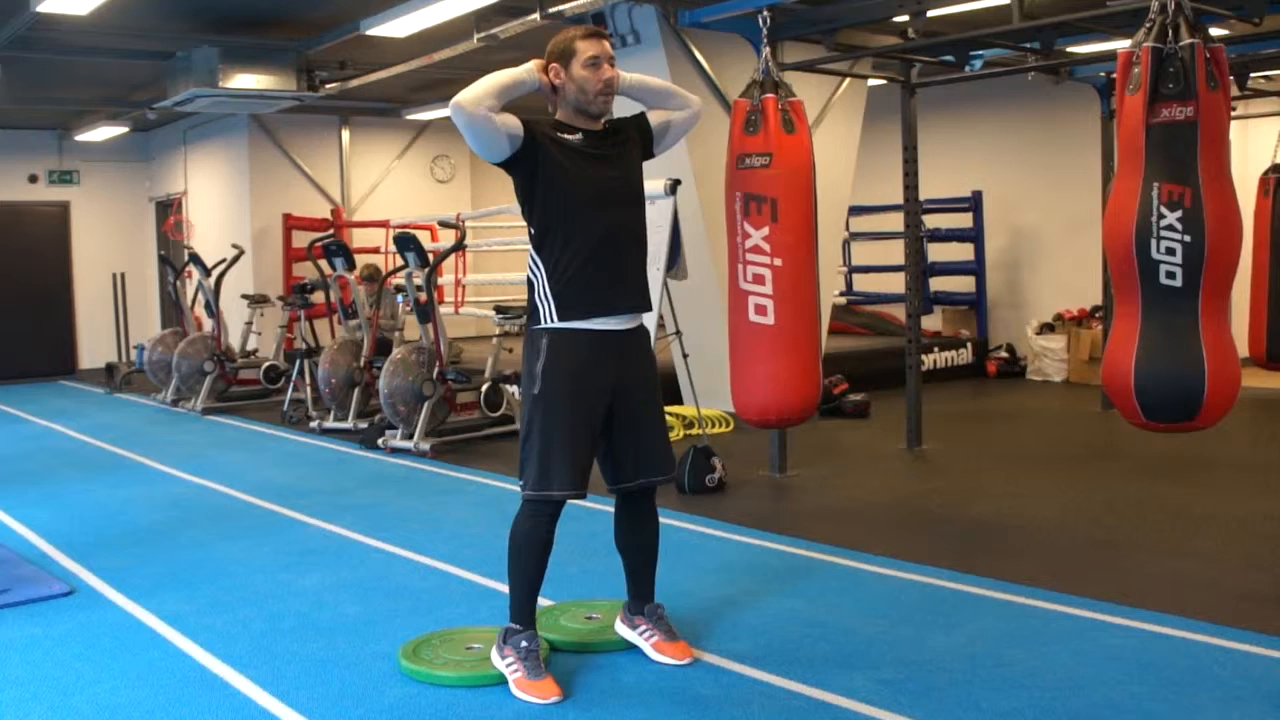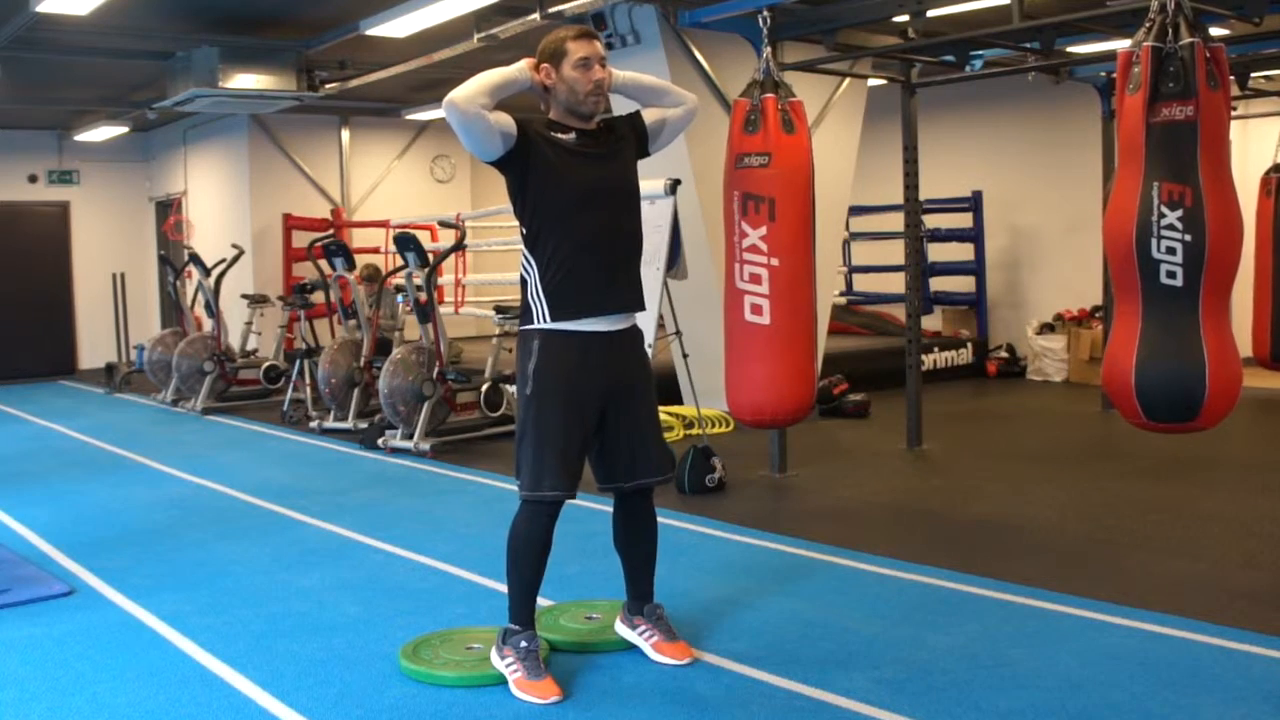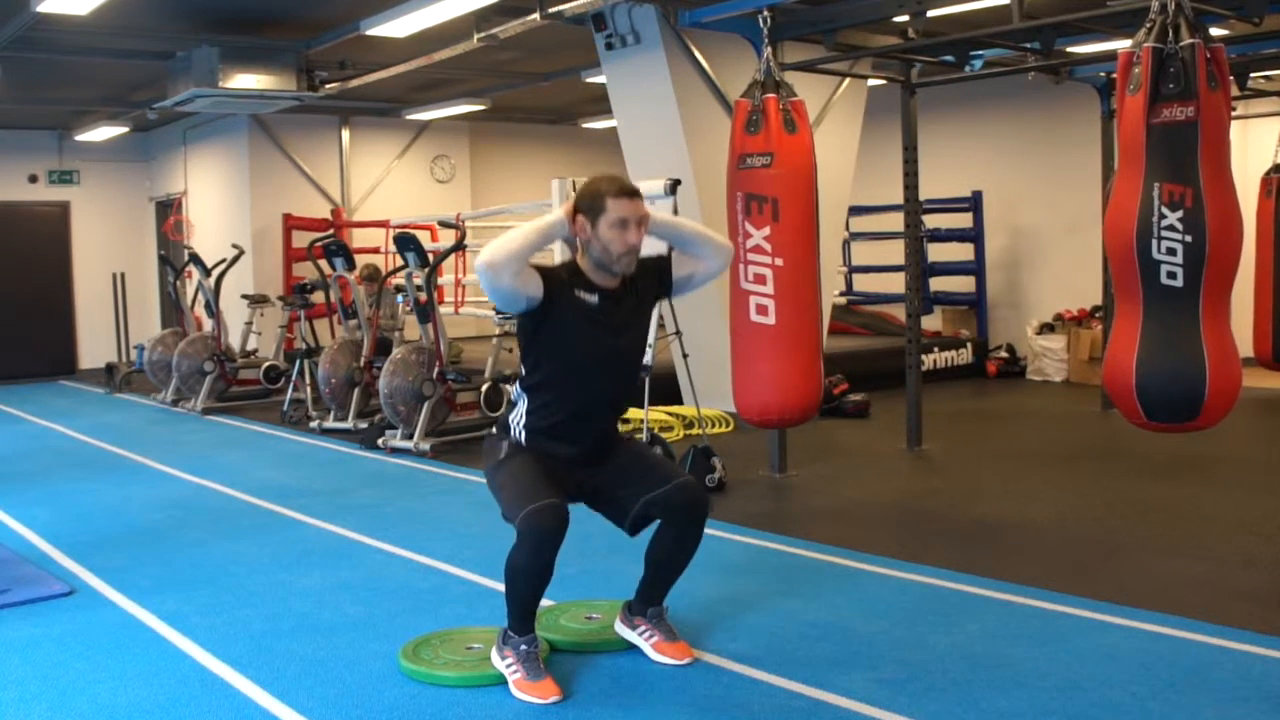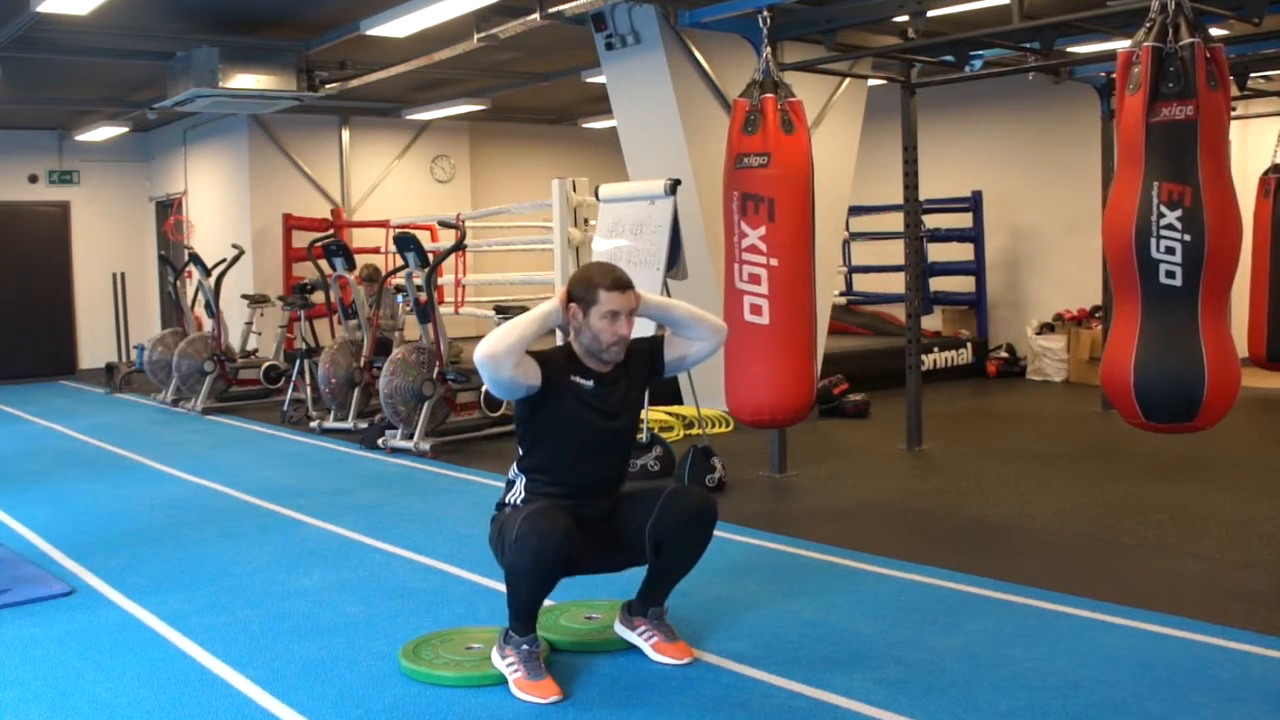
dt=1s
person 1, frame 1
left shoulder: (627, 136)
right shoulder: (535, 141)
left elbow: (691, 106)
right elbow: (467, 108)
left wrist: (625, 82)
right wrist: (527, 73)
left hip: (629, 337)
right hip: (565, 341)
left knee: (640, 482)
right knee: (547, 493)
left ankle: (641, 611)
right ankle: (517, 638)
person 1, frame 2
left shoulder: (621, 136)
right shoulder: (527, 141)
left elbow: (686, 103)
right elbow: (460, 106)
left wrist: (618, 80)
right wrist: (520, 71)
left hip: (622, 339)
right hip: (557, 343)
left knee: (637, 483)
right knee: (545, 494)
left ankle: (641, 612)
right ankle: (516, 639)
person 1, frame 3
left shoulder: (644, 280)
right shoulder: (549, 288)
left elbow: (719, 254)
right elbow: (490, 266)
left wrist: (654, 220)
right wrist: (556, 221)
left hip: (603, 449)
right hip: (527, 451)
left knee: (687, 501)
right knee: (544, 521)
left ankle: (642, 614)
right ankle: (516, 642)
person 1, frame 4
left shoulder: (638, 360)
right shoulder: (546, 371)
left elbow: (712, 333)
right elbow: (489, 357)
left wrist: (646, 302)
right wrist: (550, 310)
left hip: (607, 519)
right hip: (533, 522)
left knee: (694, 510)
right knee: (545, 532)
left ankle: (642, 615)
right ankle: (517, 643)
